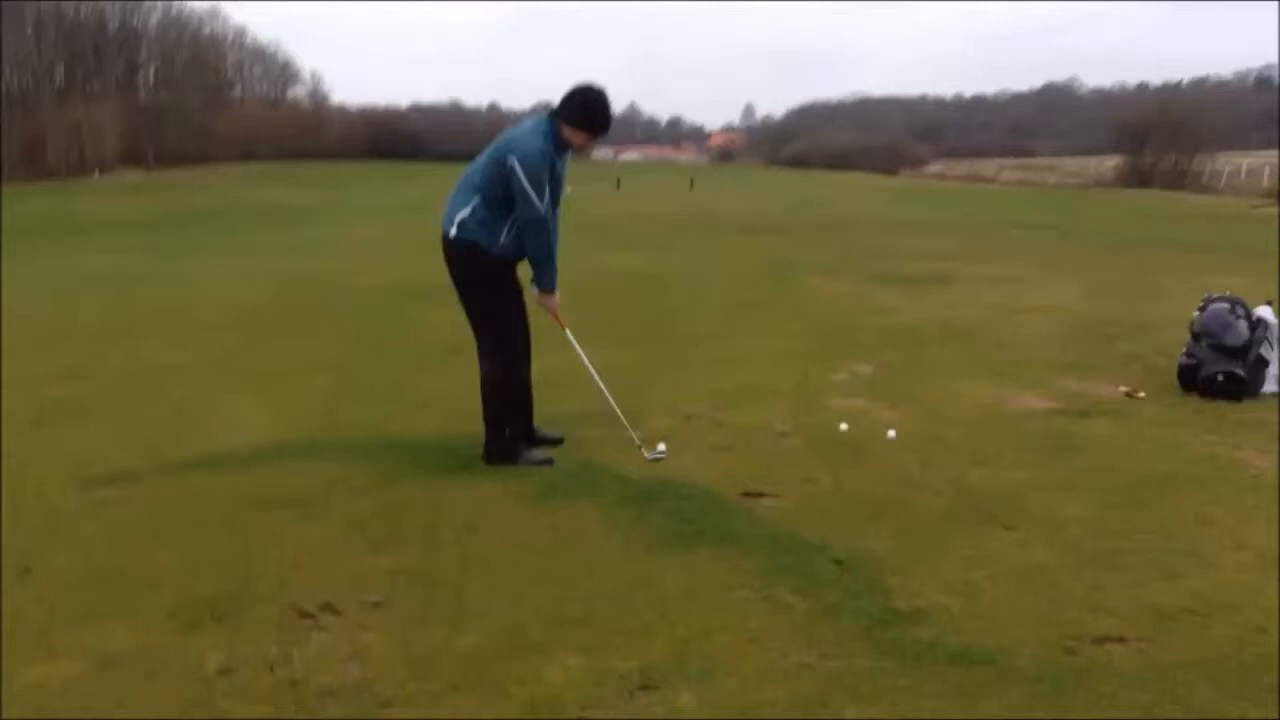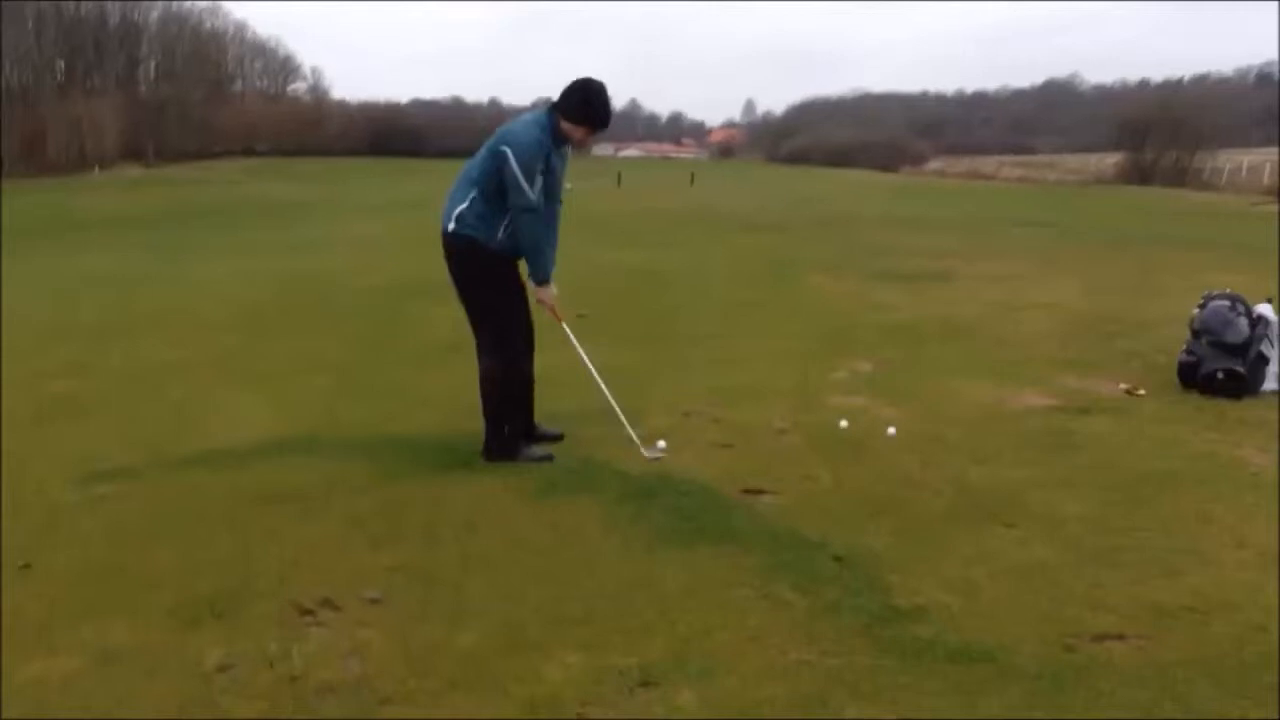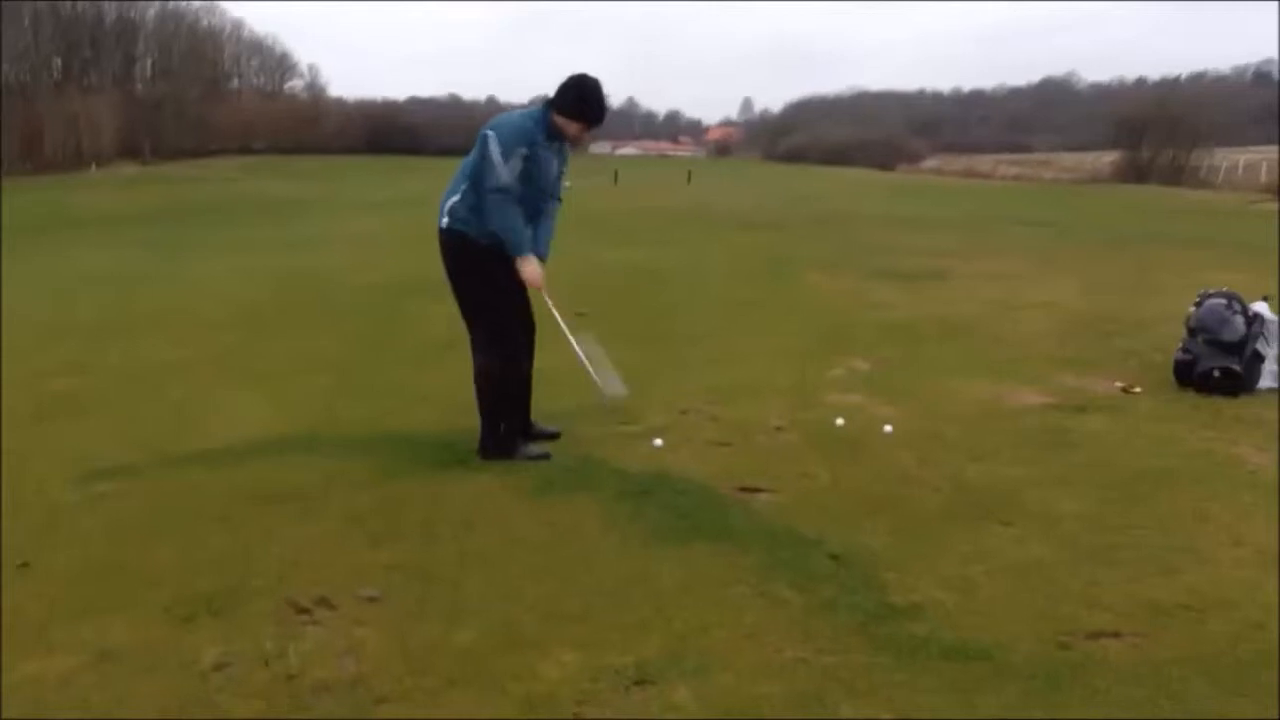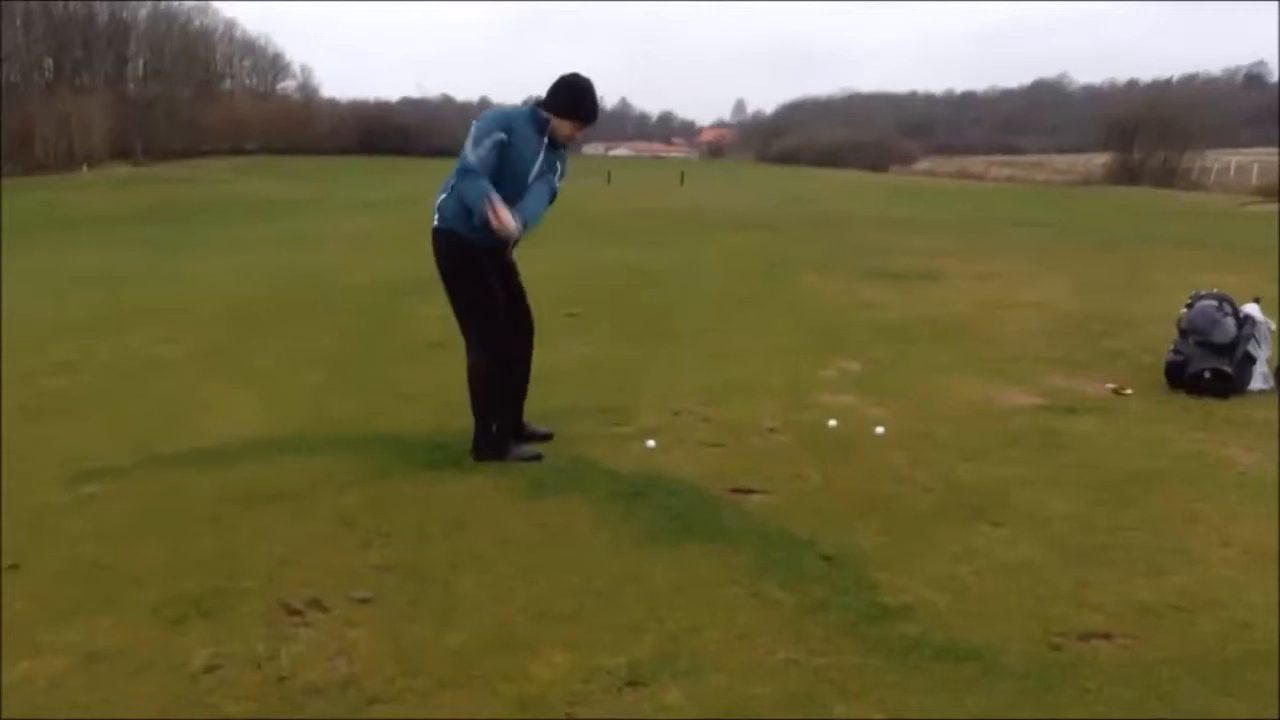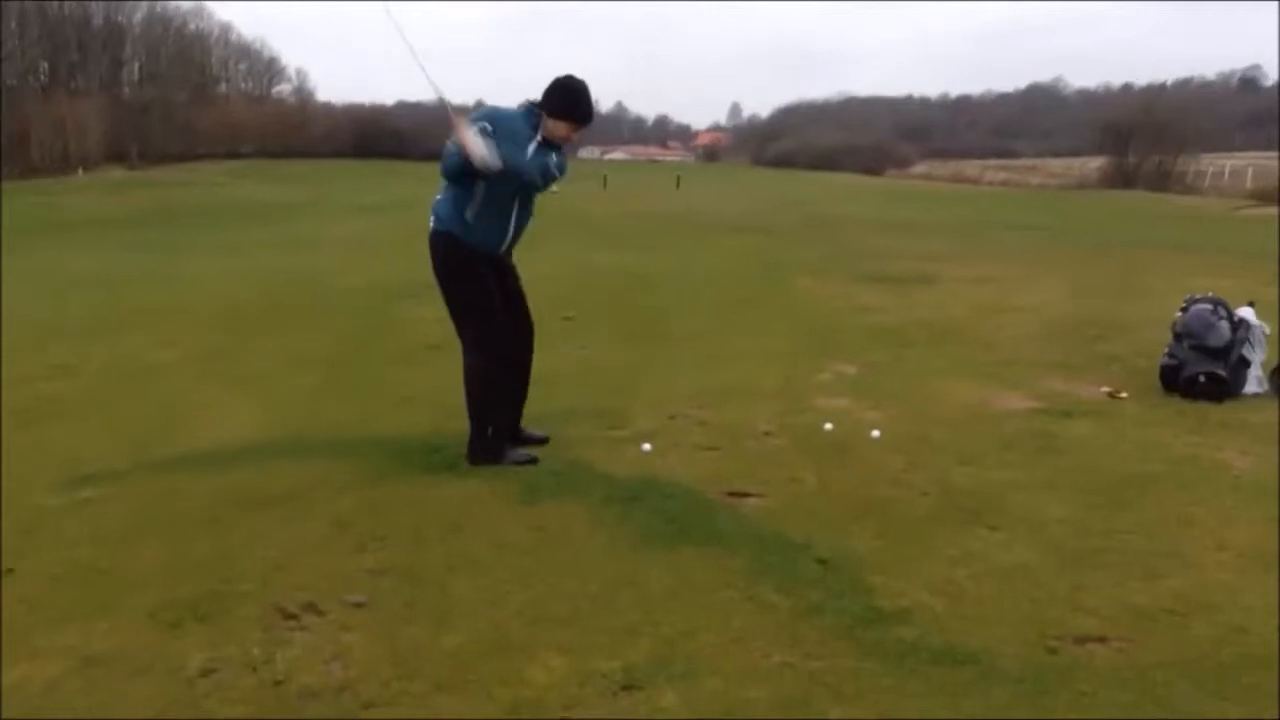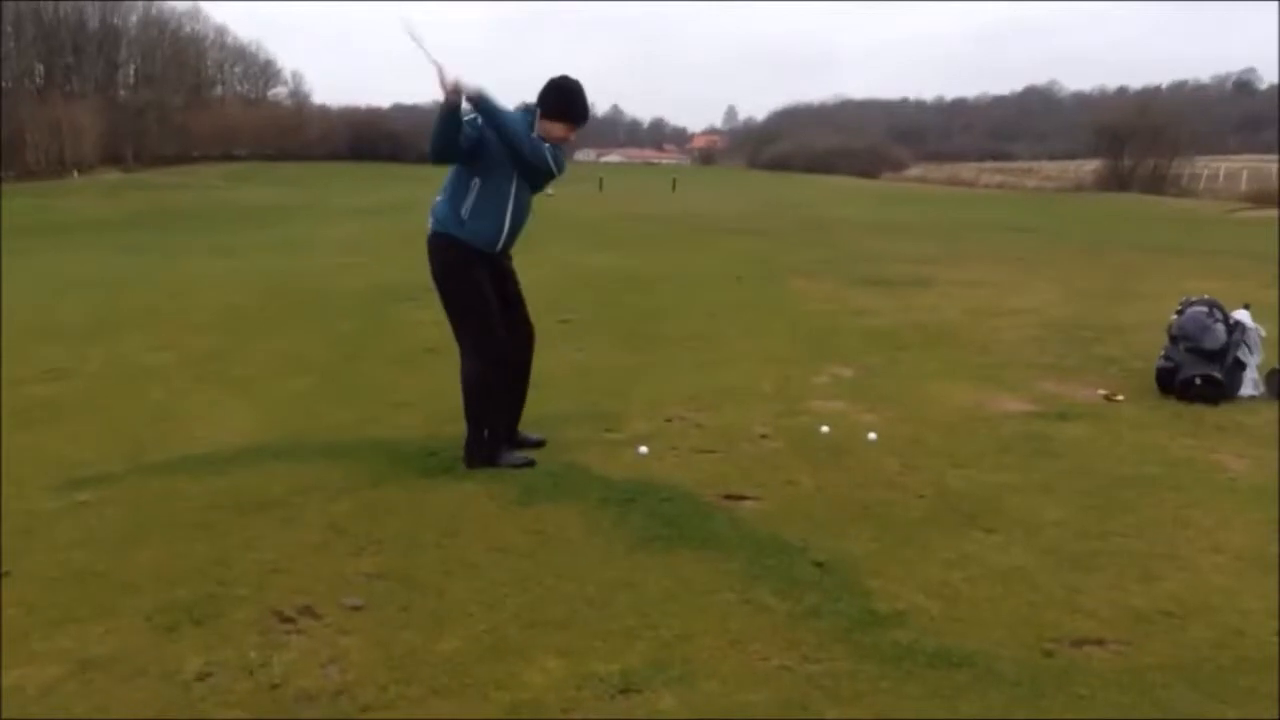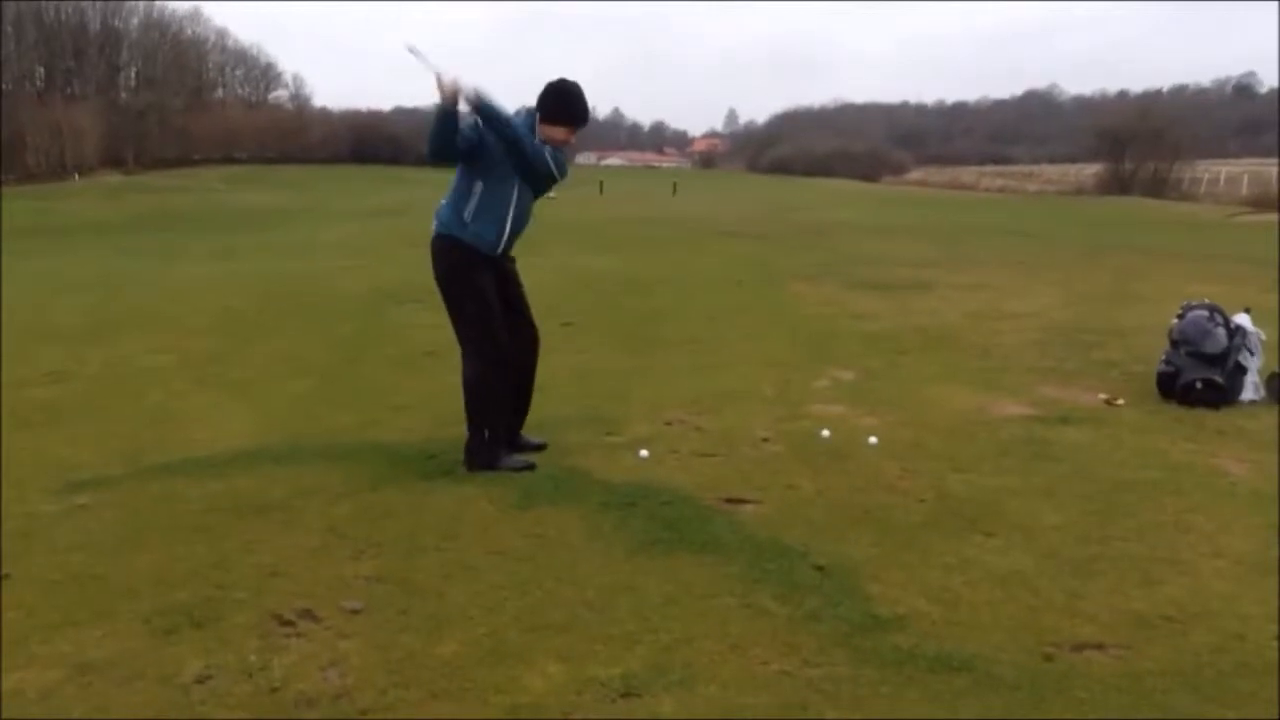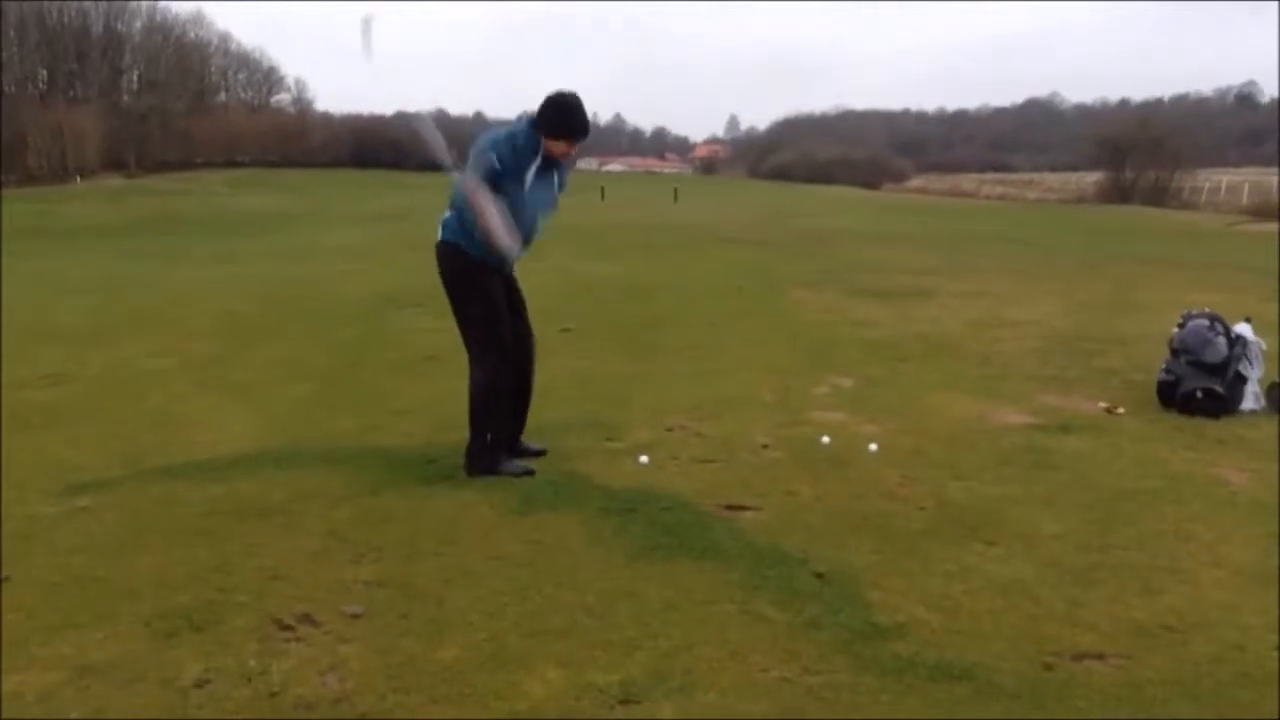
dt=0.1s
person 1, frame 1
left shoulder: (551, 147)
right shoulder: (531, 150)
left elbow: (547, 217)
right elbow: (535, 222)
left wrist: (545, 281)
right wrist: (547, 285)
left hip: (492, 248)
right hip: (472, 246)
left knee: (514, 340)
right knee: (501, 345)
left ankle: (519, 428)
right ankle: (502, 444)
person 1, frame 2
left shoulder: (552, 144)
right shoulder: (526, 141)
left elbow: (548, 210)
right elbow: (527, 212)
left wrist: (542, 272)
right wrist: (542, 278)
left hip: (493, 244)
right hip: (471, 241)
left knee: (518, 336)
right knee: (501, 341)
left ankle: (520, 424)
right ankle: (502, 441)
person 1, frame 3
left shoulder: (556, 152)
right shoulder: (514, 130)
left elbow: (547, 205)
right elbow: (501, 195)
left wrist: (535, 257)
right wrist: (523, 256)
left hip: (497, 245)
right hip: (467, 238)
left knee: (519, 332)
right knee: (496, 338)
left ankle: (517, 422)
right ankle: (499, 439)
person 1, frame 4
left shoulder: (555, 154)
right shoulder: (500, 123)
left elbow: (541, 195)
right elbow: (470, 175)
left wrist: (517, 221)
right wrist: (490, 205)
left hip: (493, 246)
right hip: (459, 237)
left knee: (517, 332)
right knee: (489, 338)
left ankle: (509, 423)
right ankle: (491, 440)
person 1, frame 5
left shoulder: (554, 157)
right shoulder: (493, 121)
left elbow: (528, 171)
right elbow: (452, 169)
left wrist: (492, 157)
right wrist: (467, 149)
left hip: (494, 252)
right hip: (456, 242)
left knee: (519, 336)
right knee: (486, 342)
left ankle: (507, 427)
right ankle: (487, 444)
person 1, frame 6
left shoulder: (550, 155)
right shoulder: (487, 121)
left elbow: (520, 144)
right elbow: (442, 151)
left wrist: (479, 99)
right wrist: (451, 105)
left hip: (492, 253)
right hip: (454, 244)
left knee: (518, 339)
right knee: (483, 345)
left ankle: (504, 429)
right ankle: (484, 446)
person 1, frame 7
left shoulder: (555, 160)
right shoulder: (490, 128)
left elbow: (521, 143)
right elbow: (441, 152)
left wrist: (481, 105)
right wrist: (449, 107)
left hip: (495, 256)
right hip: (458, 247)
left knee: (522, 342)
right knee: (486, 347)
left ankle: (505, 432)
right ankle: (484, 449)
person 1, frame 8
left shoulder: (554, 169)
right shoulder: (498, 144)
left elbow: (536, 203)
right elbow: (468, 195)
left wrist: (512, 223)
left hip: (495, 261)
right hip: (463, 254)
left knee: (519, 348)
right knee: (493, 352)
left ankle: (506, 438)
right ankle: (485, 453)
